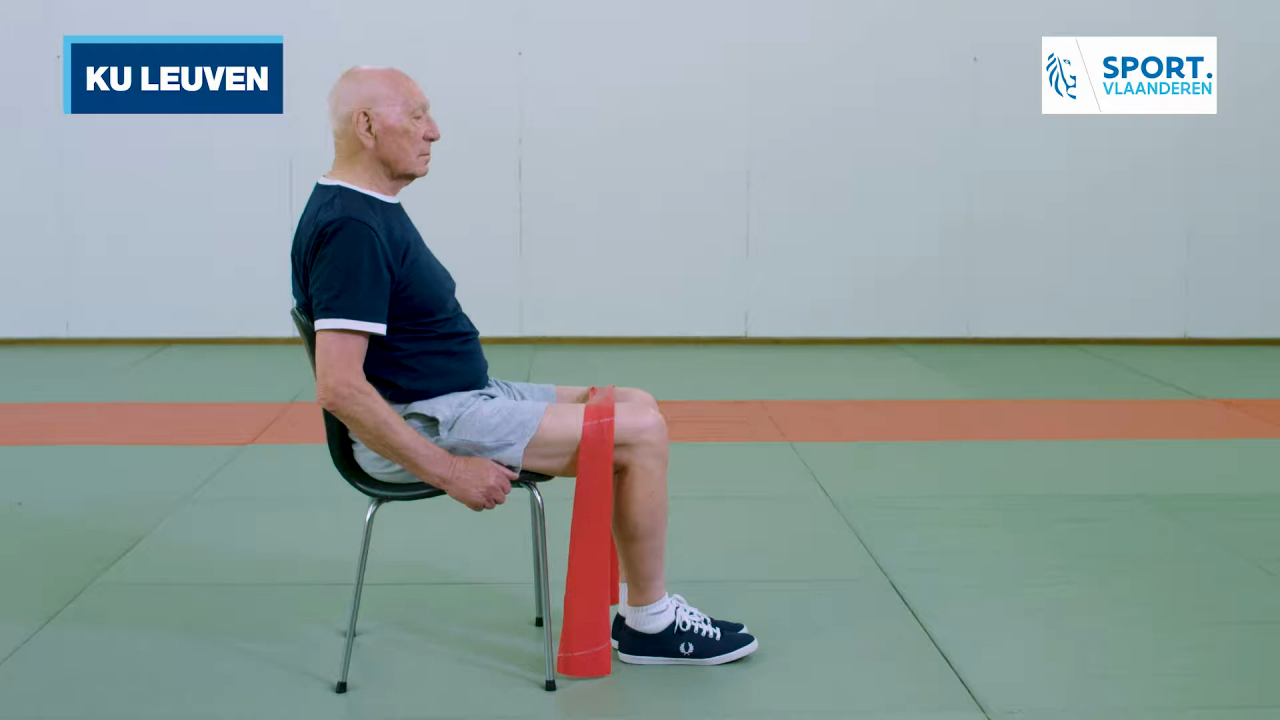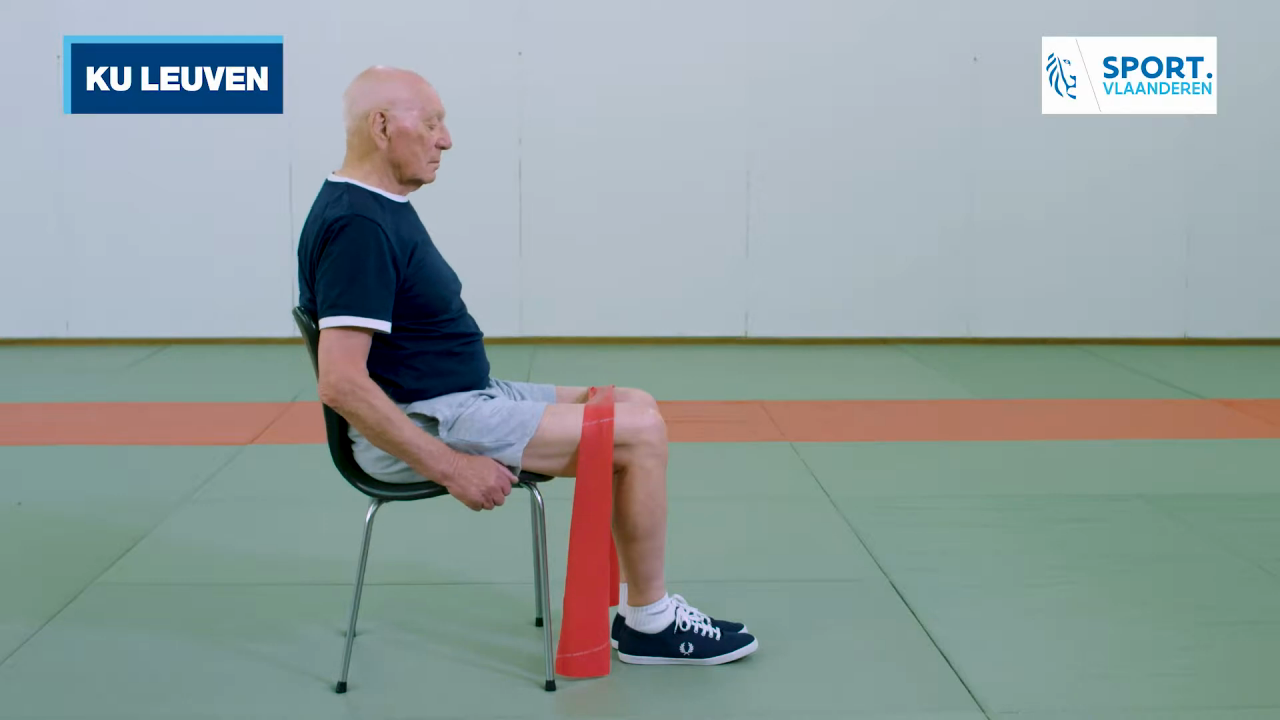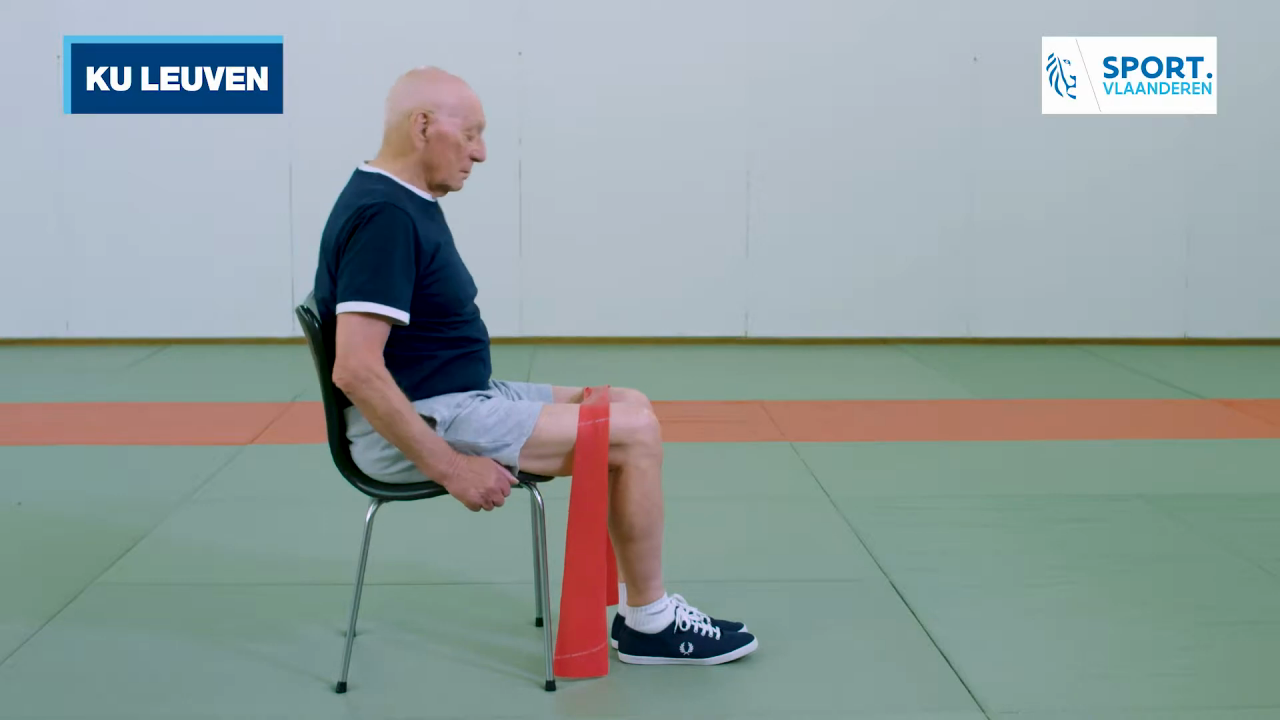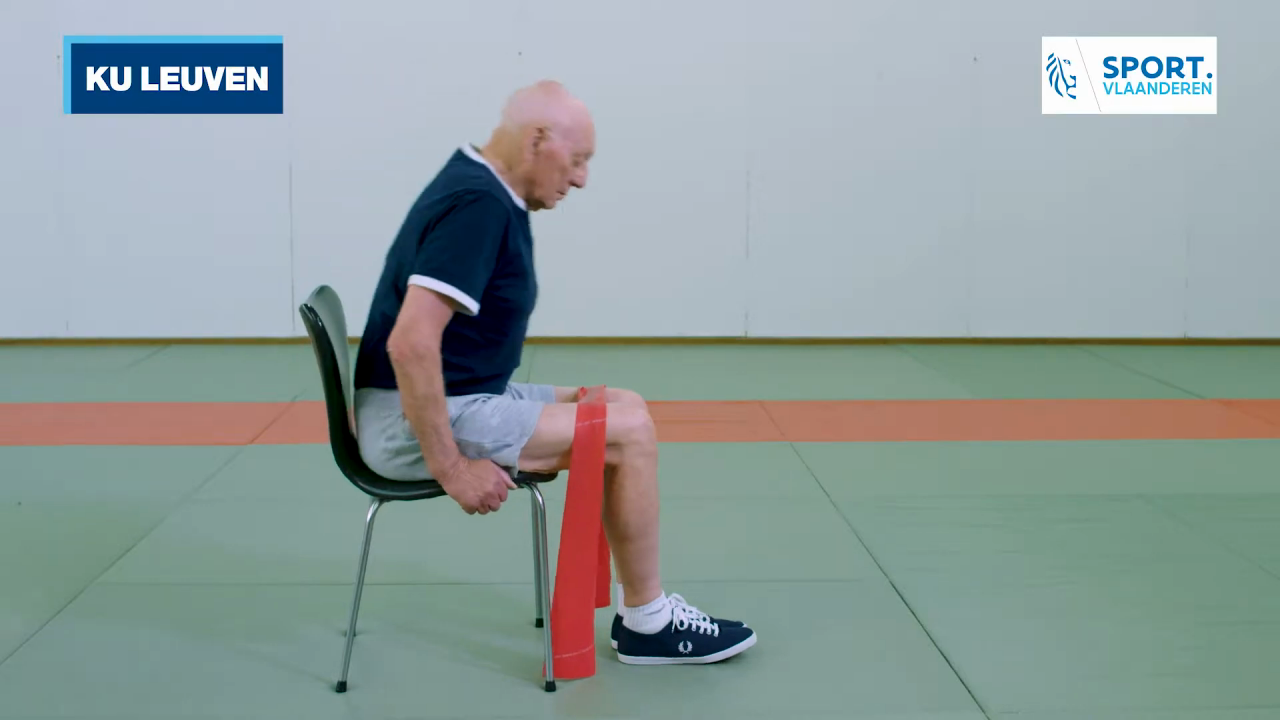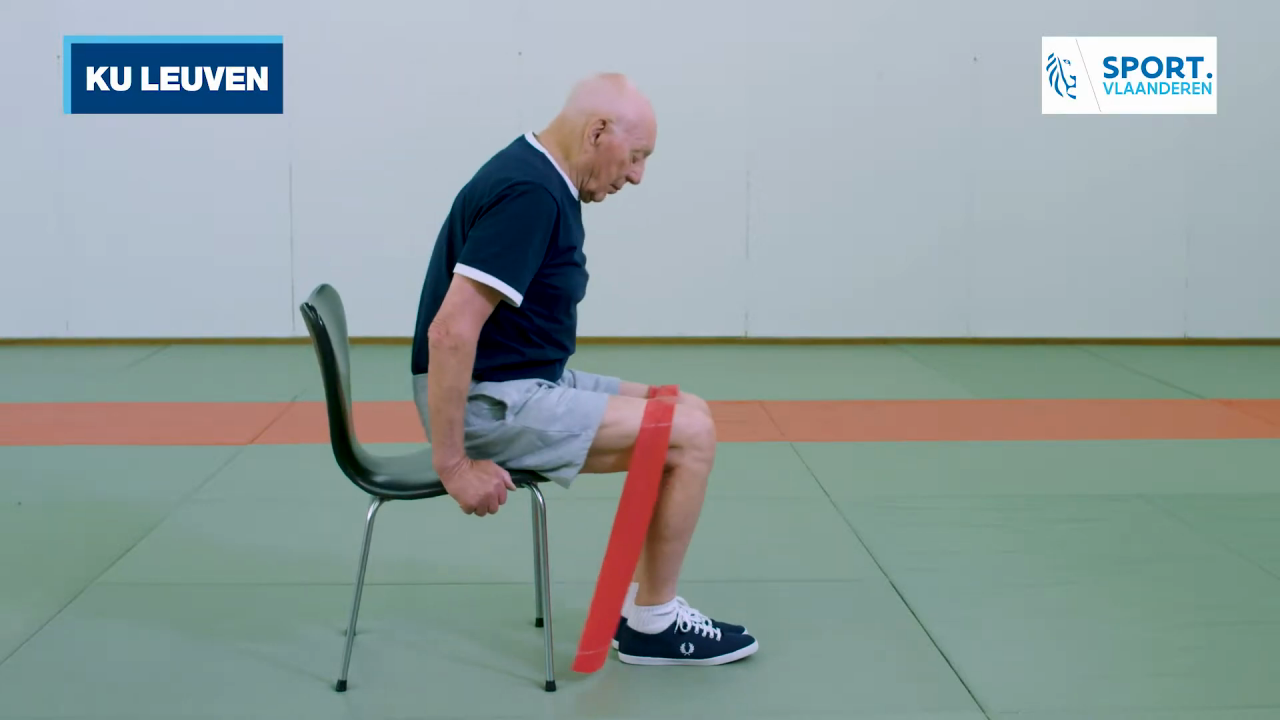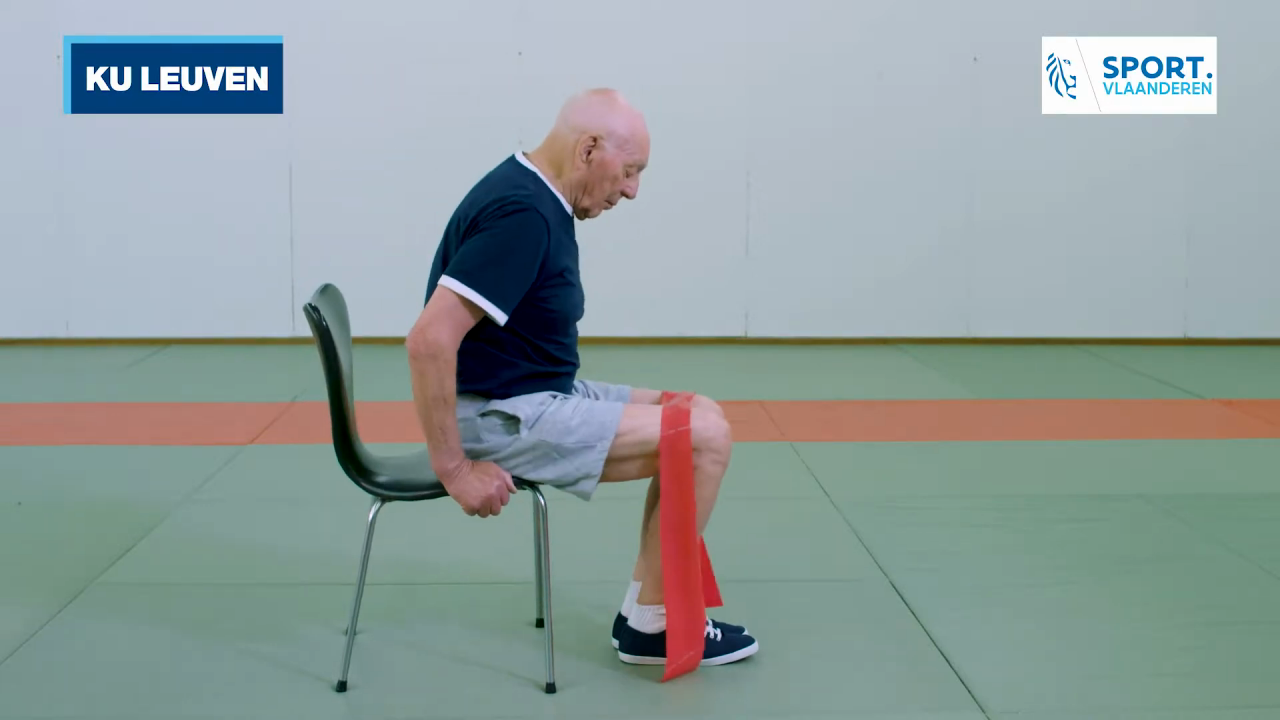
dt=0.4s
person 1, frame 1
left shoulder: (370, 209)
right shoulder: (350, 228)
right elbow: (339, 387)
right wrist: (447, 471)
left hip: (465, 397)
right hip: (427, 426)
left knee: (635, 409)
right knee: (641, 433)
left ankle: (644, 606)
right ankle: (649, 622)
person 1, frame 2
left shoulder: (379, 207)
right shoulder: (358, 224)
right elbow: (342, 382)
right wrist: (450, 468)
left hip: (466, 397)
right hip: (426, 425)
left knee: (635, 407)
right knee: (639, 434)
left ankle: (642, 607)
right ankle: (650, 623)
person 1, frame 3
left shoulder: (403, 201)
right shoulder: (384, 215)
right elbow: (356, 369)
right wrist: (448, 467)
left hip: (460, 400)
right hip: (425, 424)
left knee: (630, 408)
right knee: (634, 434)
left ankle: (642, 608)
right ankle: (650, 623)
person 1, frame 4
left shoulder: (486, 194)
right shoulder: (478, 206)
right elbow: (410, 343)
right wrist: (450, 466)
left hip: (466, 398)
right hip: (416, 420)
left knee: (626, 408)
right knee: (629, 434)
left ankle: (645, 608)
right ankle: (648, 623)
person 1, frame 5
left shoulder: (536, 176)
right shoulder: (530, 194)
right elbow: (452, 332)
right wrist: (453, 465)
left hip: (524, 384)
right hip: (489, 403)
left knee: (688, 412)
right knee: (689, 437)
left ankle: (648, 606)
right ankle: (653, 622)
person 1, frame 6
left shoulder: (534, 197)
right shoulder: (521, 213)
right elbow: (431, 340)
right wrist: (453, 468)
left hip: (538, 395)
right hip: (503, 418)
left knee: (702, 416)
right knee: (705, 439)
left ankle: (650, 608)
right ankle: (653, 623)
